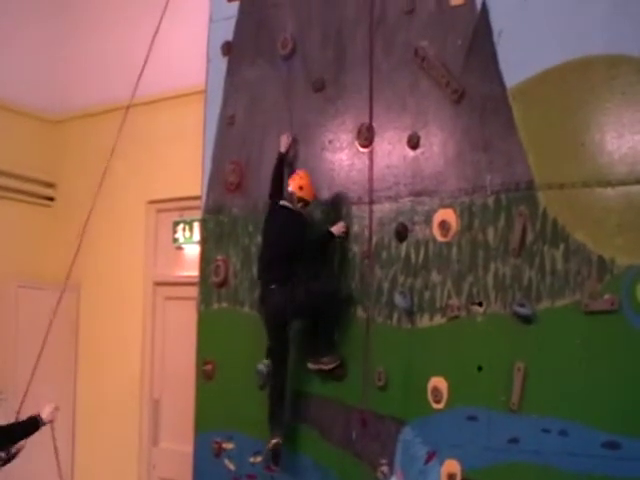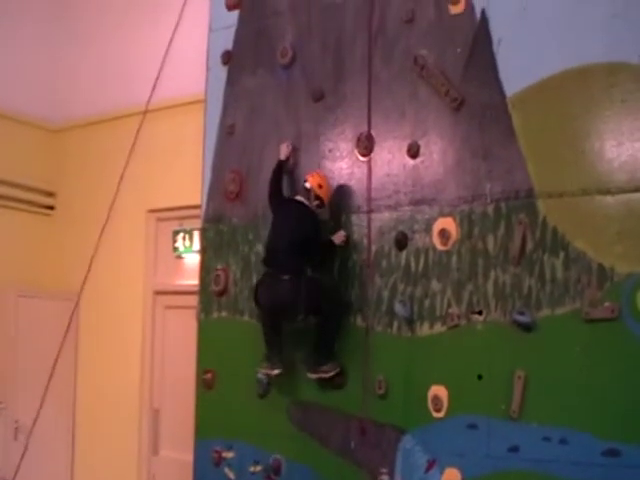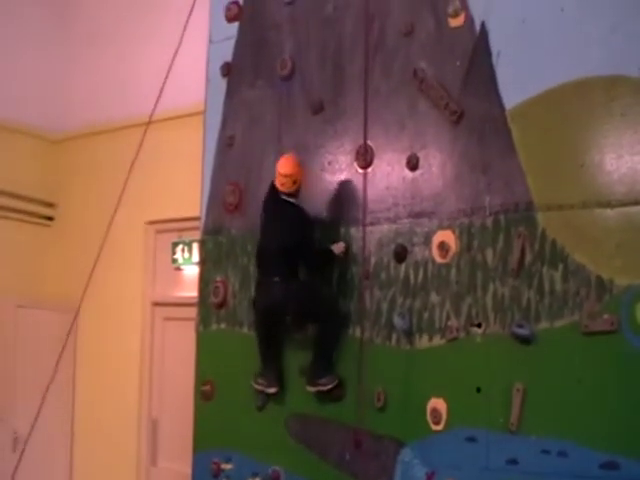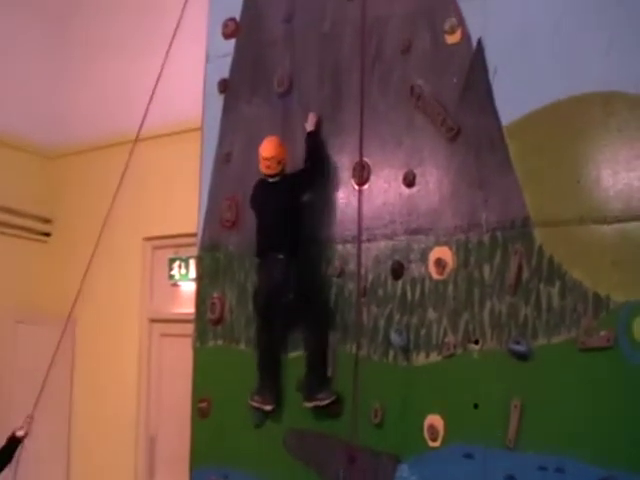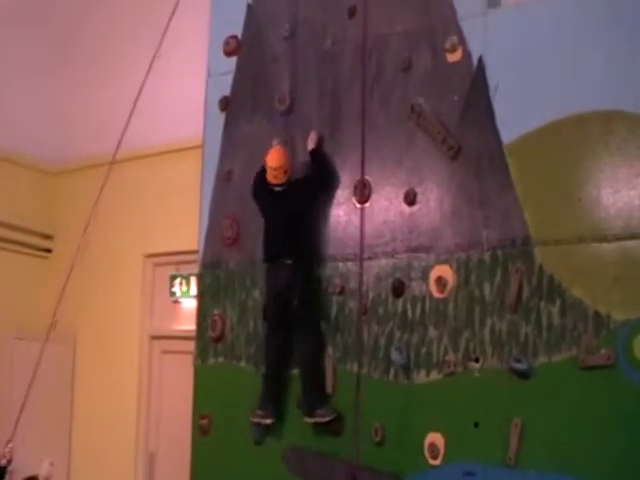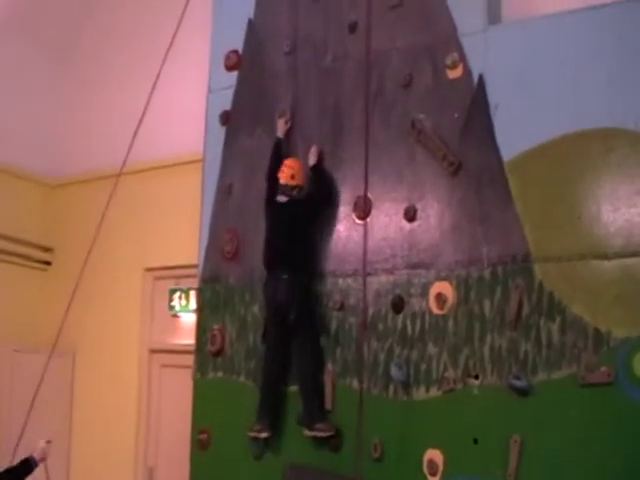
dt=0.5s
person 1, frame 1
left shoulder: (273, 213)
right shoulder: (296, 222)
left elbow: (275, 184)
right elbow: (308, 251)
left wrist: (282, 154)
right wrist: (331, 233)
left hip: (268, 297)
right hip: (287, 295)
left knee: (279, 364)
right knee: (328, 292)
left ankle: (275, 430)
right ankle: (321, 353)
person 1, frame 2
left shoulder: (282, 206)
right shoulder: (311, 221)
left elbow: (273, 189)
right elbow: (315, 260)
left wrist: (282, 161)
right wrist: (332, 243)
left hip: (269, 285)
right hip: (294, 286)
left knee: (268, 308)
right knee: (333, 304)
left ankle: (274, 358)
right ankle: (320, 362)
person 1, frame 3
left shoulder: (270, 205)
right shoulder: (300, 218)
right elbow: (310, 261)
left wrist: (281, 169)
right wrist: (332, 251)
left hip: (264, 287)
right hip: (288, 288)
left knee: (265, 322)
right knee: (331, 316)
left ankle: (270, 374)
right ankle: (318, 374)
person 1, frame 4
left shoulder: (258, 190)
right shoulder: (291, 186)
right elbow: (315, 165)
right wrist: (311, 131)
left hip: (266, 267)
right hip: (288, 266)
left knee: (267, 330)
right knee: (314, 327)
left ankle: (267, 391)
right ankle: (314, 389)
person 1, frame 5
left shoulder: (264, 195)
right shoulder: (299, 192)
left elbow: (257, 184)
right elbow: (325, 178)
left wrist: (269, 162)
right wrist: (313, 149)
left hip: (274, 272)
right hip: (298, 271)
left knee: (275, 340)
right knee: (308, 338)
left ankle: (268, 406)
right ankle: (313, 405)
person 1, frame 6
left shoulder: (271, 206)
right shoulder: (304, 209)
left elbow: (271, 174)
right elbow: (323, 193)
left wrist: (280, 138)
right wrist: (314, 164)
left hip: (273, 284)
right hip: (296, 285)
left knee: (274, 353)
right knee: (306, 352)
left ankle: (264, 420)
right ankle: (314, 418)
